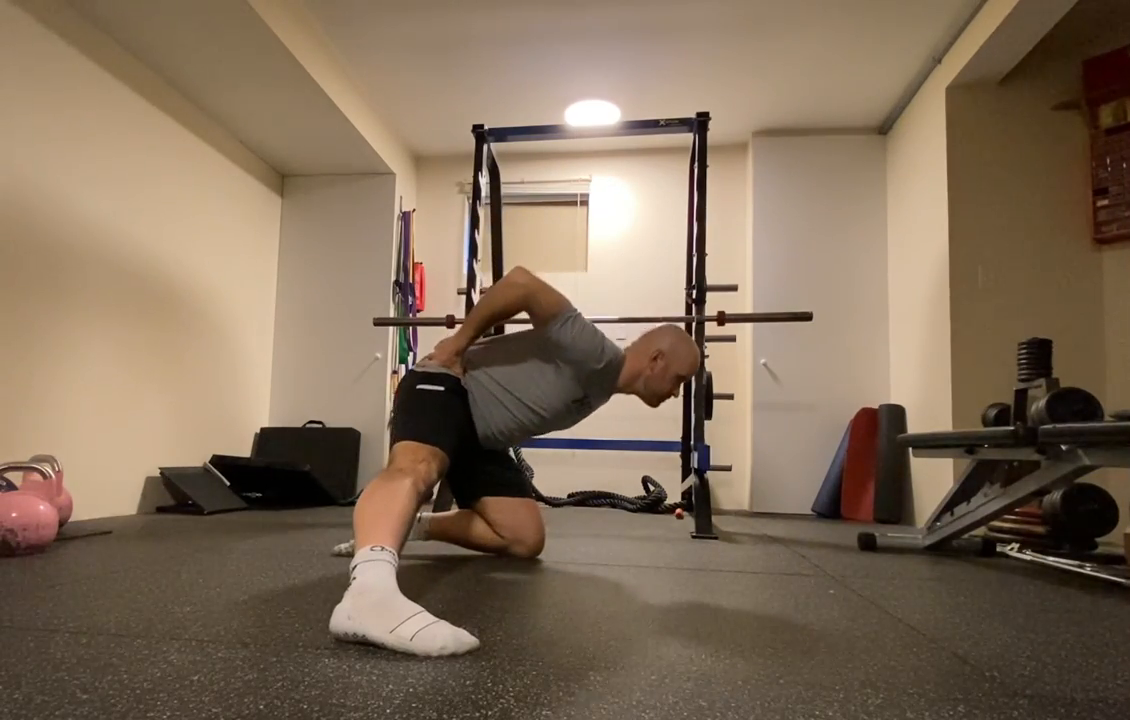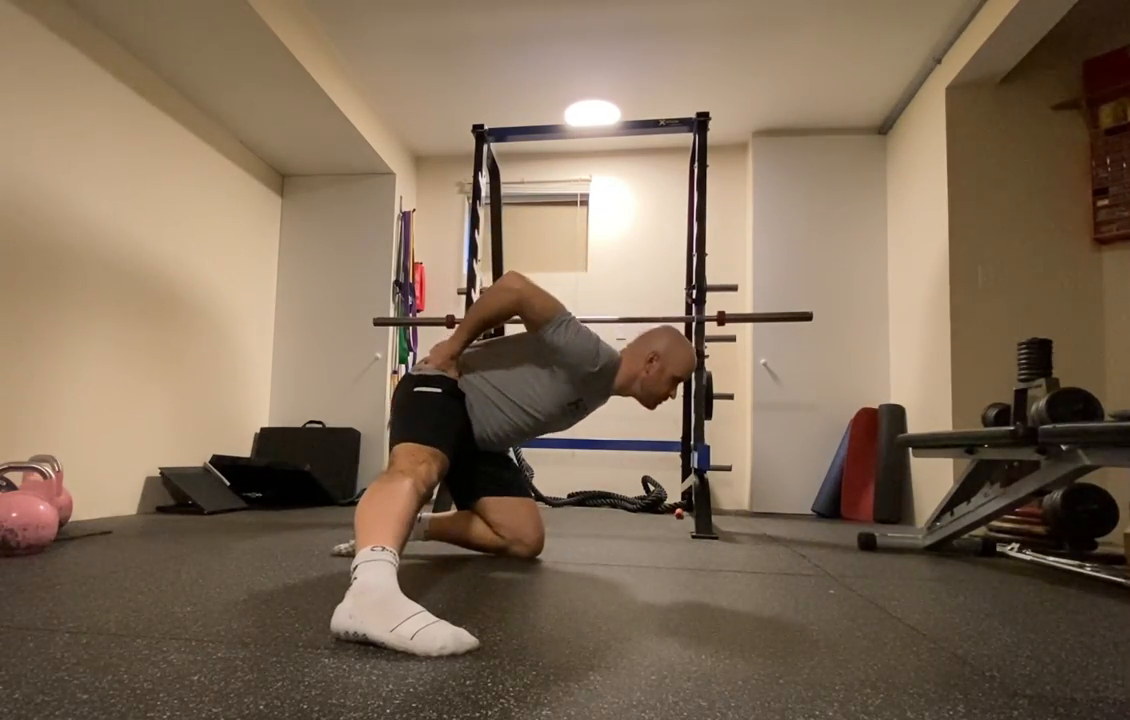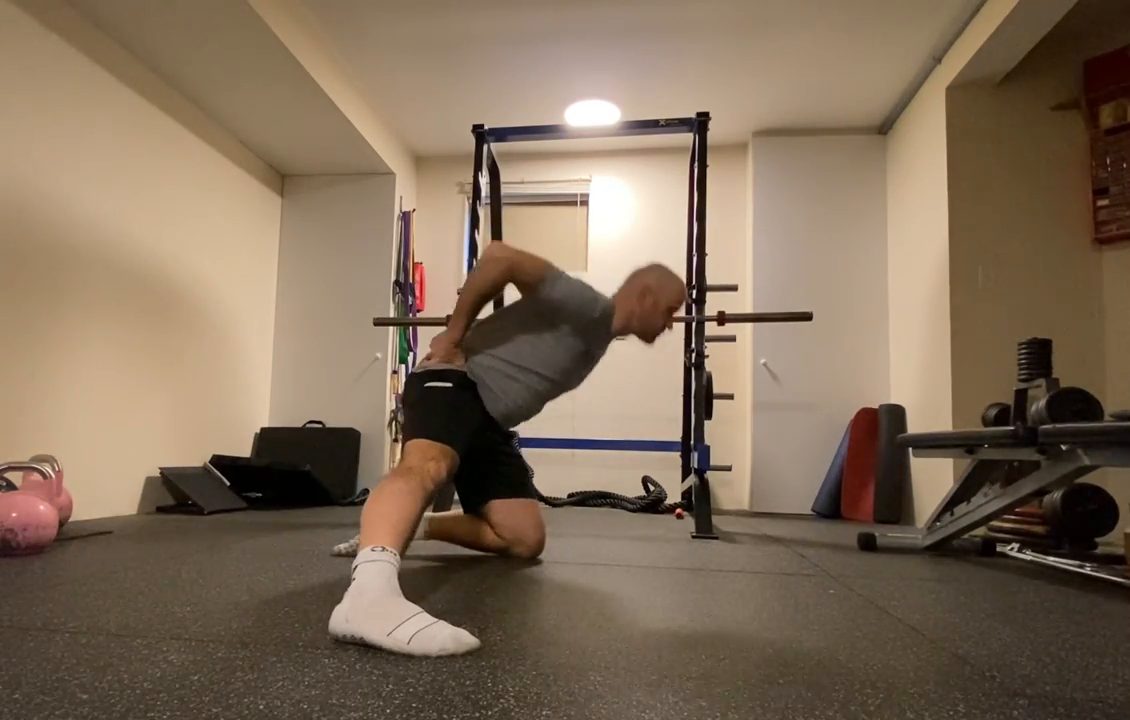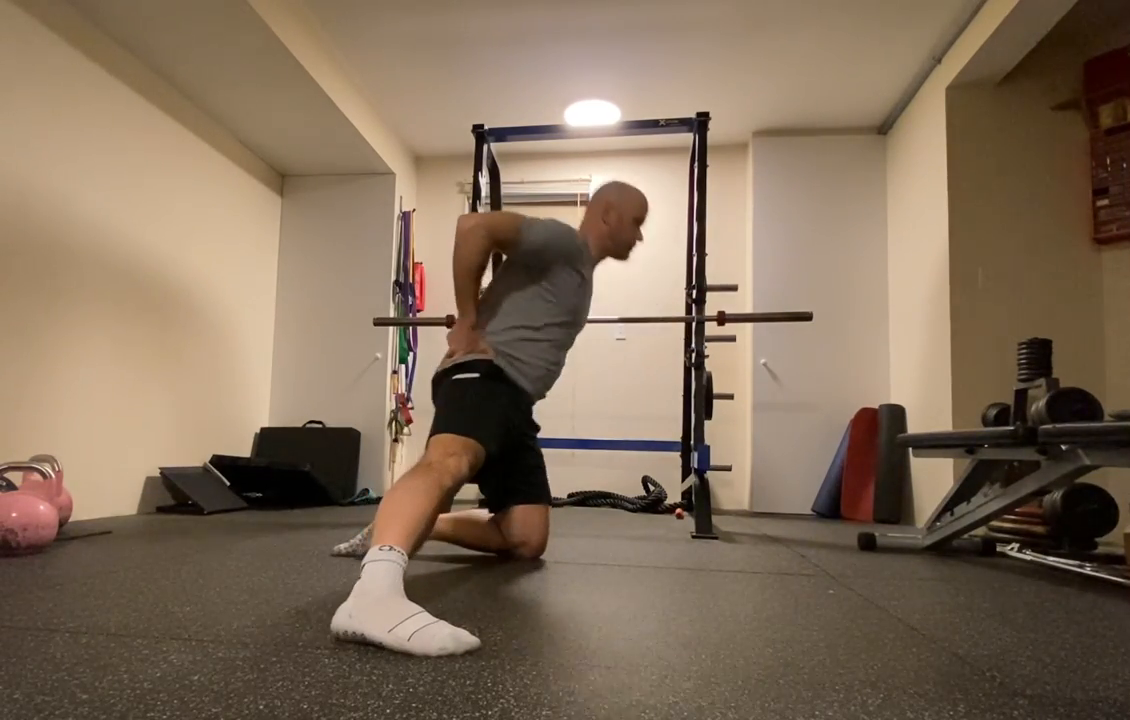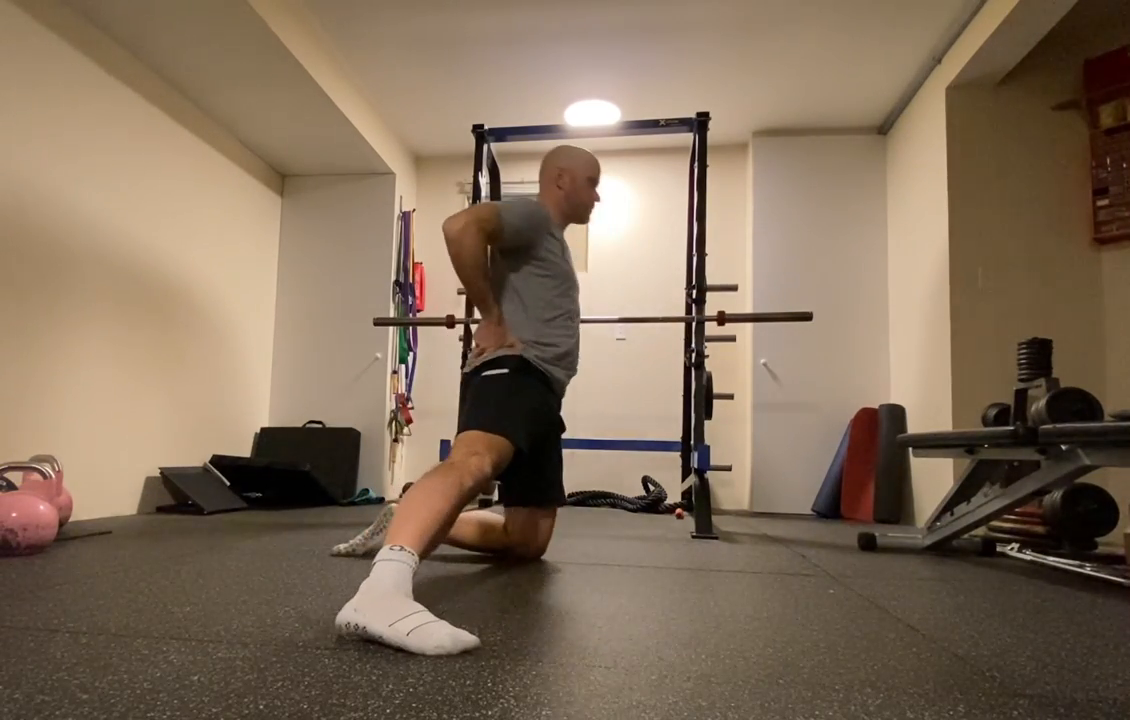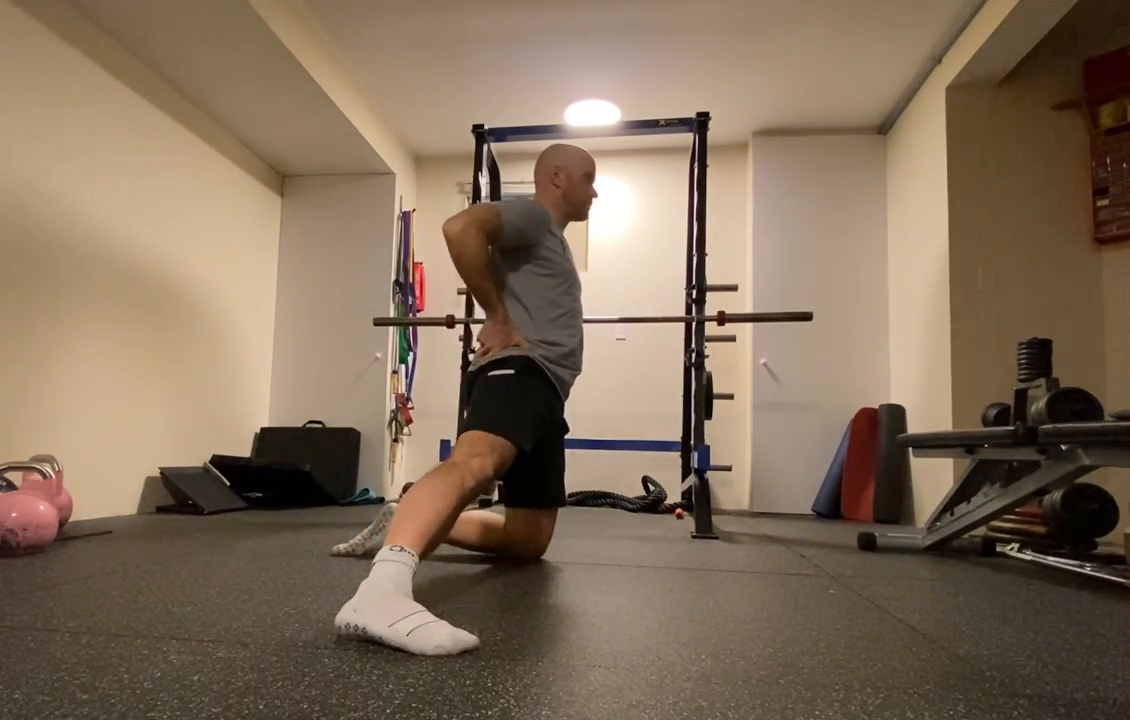
dt=0.3s
person 1, frame 1
left shoulder: (602, 384)
right shoulder: (595, 355)
right elbow: (521, 282)
right wrist: (460, 342)
left hip: (481, 433)
right hip: (446, 389)
left knee: (525, 540)
right knee: (413, 469)
left ankle: (412, 526)
right ankle: (370, 589)
person 1, frame 2
left shoulder: (601, 385)
right shoulder: (590, 357)
right elbow: (514, 287)
right wrist: (454, 346)
left hip: (479, 434)
right hip: (443, 391)
left knee: (525, 538)
right knee: (415, 470)
left ankle: (410, 527)
right ankle: (370, 590)
person 1, frame 3
left shoulder: (599, 336)
right shoulder: (589, 306)
right elbow: (501, 255)
right wrist: (454, 335)
left hip: (490, 420)
right hip: (455, 385)
left knee: (524, 539)
right knee: (424, 467)
left ankle: (410, 526)
right ankle: (368, 592)
person 1, frame 4
left shoulder: (581, 268)
right shoulder: (560, 240)
right elbow: (473, 225)
right wrist: (468, 321)
left hip: (515, 395)
right hip: (484, 375)
left knee: (527, 540)
right knee: (447, 463)
left ankle: (408, 528)
right ankle: (373, 591)
person 1, frame 5
left shoulder: (552, 239)
right shoulder: (532, 218)
right elbow: (460, 226)
right wrist: (491, 319)
left hip: (542, 392)
right hip: (514, 373)
left knee: (528, 542)
right knee: (472, 463)
left ankle: (412, 527)
right ankle: (383, 587)
person 1, frame 6
left shoulder: (551, 237)
right shoulder: (531, 215)
right elbow: (459, 227)
right wrist: (497, 316)
left hip: (545, 392)
right hip: (518, 372)
left knee: (528, 543)
right knee: (474, 464)
left ankle: (402, 524)
right ankle: (381, 588)
